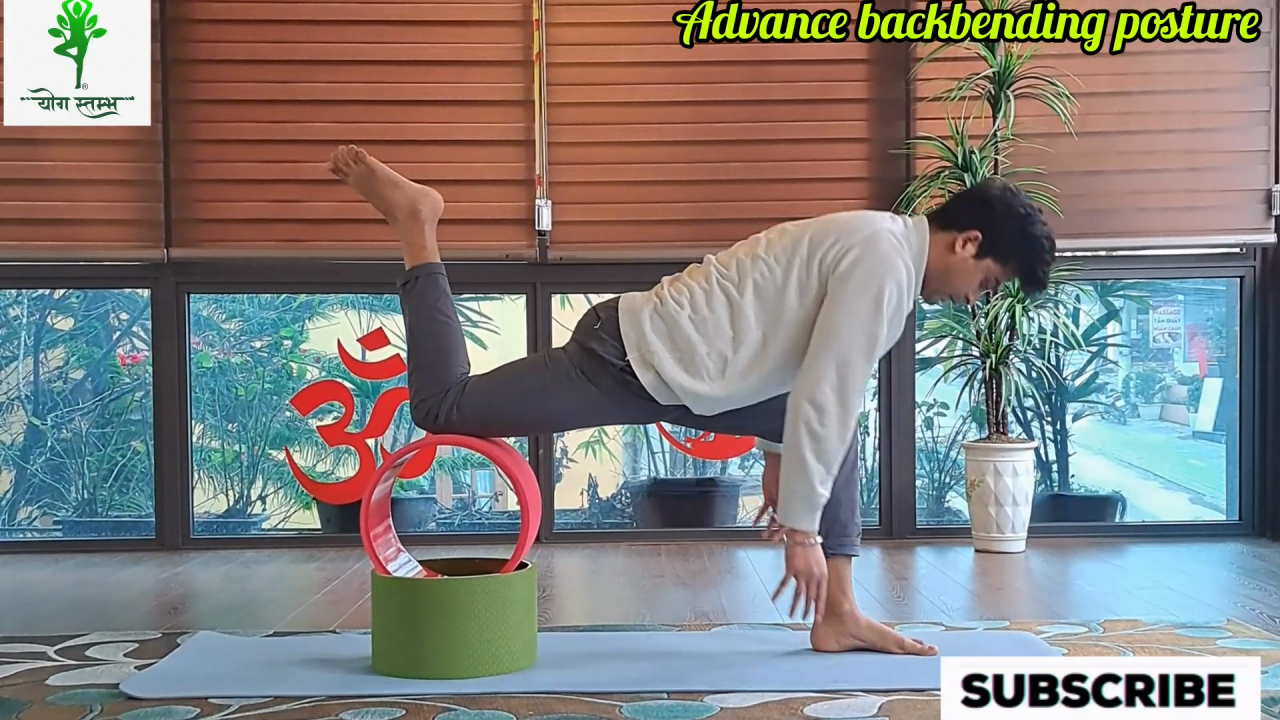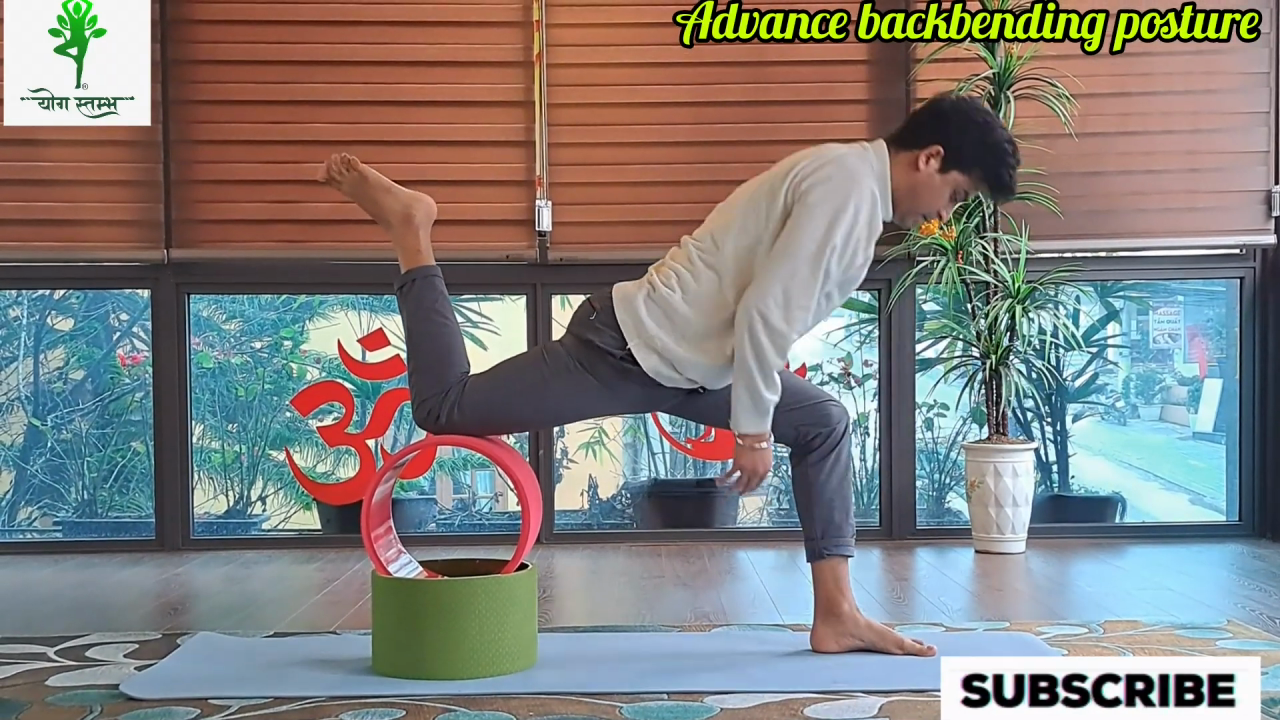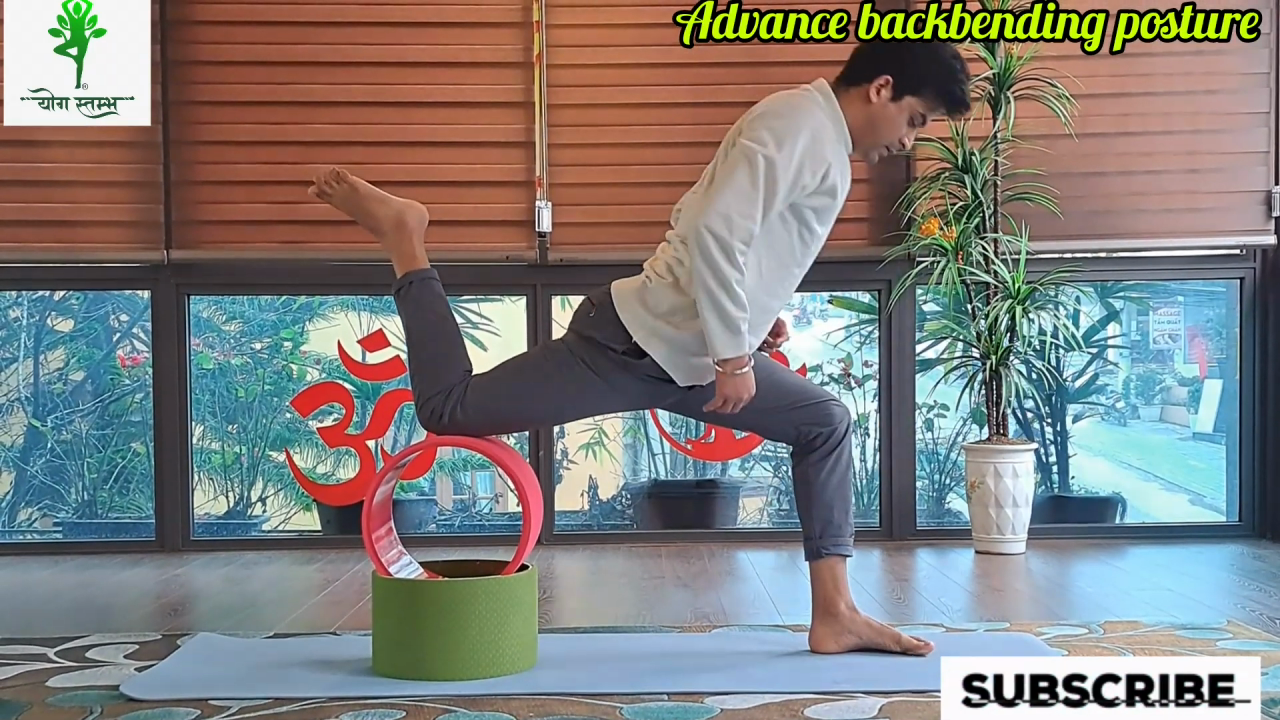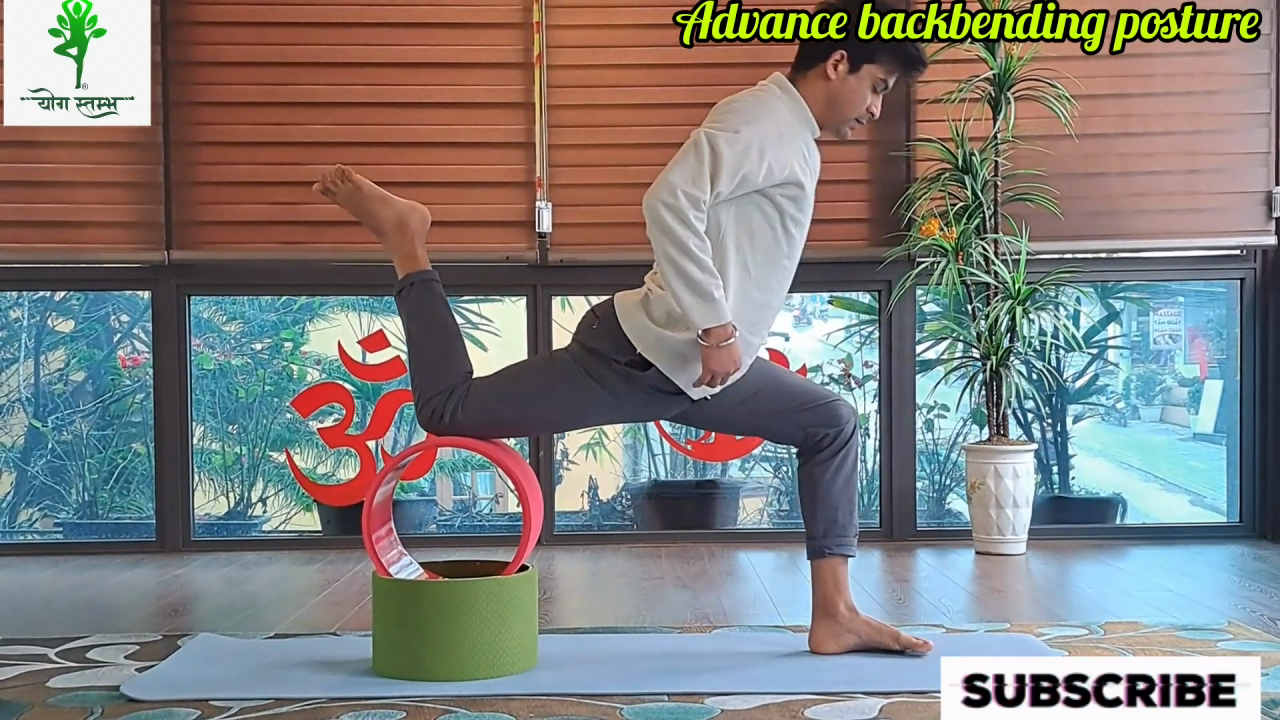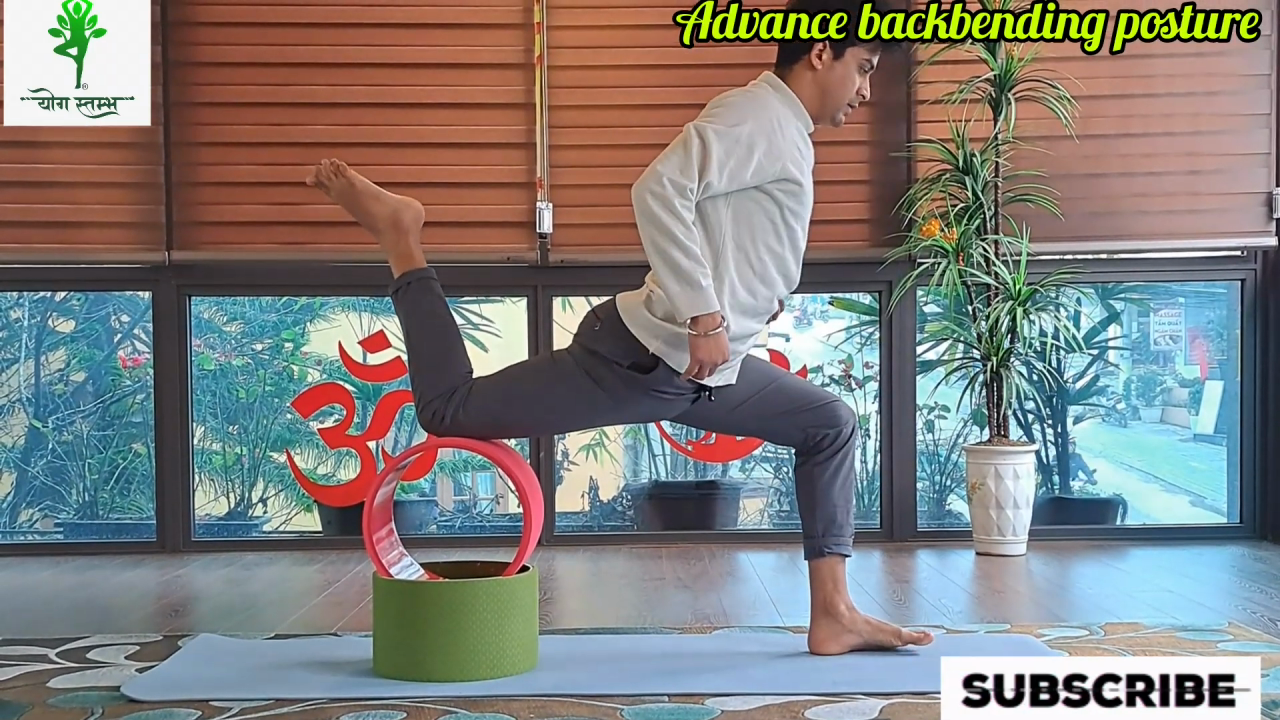
dt=0.2s
person 1, frame 1
left shoulder: (882, 243)
right shoulder: (885, 265)
left elbow: (812, 390)
right elbow: (825, 403)
left wrist: (779, 456)
right wrist: (801, 530)
left hip: (667, 356)
right hip: (633, 360)
left knee: (827, 425)
right knee: (443, 406)
left ankle: (839, 615)
right ankle: (416, 223)
person 1, frame 2
left shoulder: (847, 175)
right shoulder: (850, 188)
right elbow: (768, 313)
left wrist: (757, 409)
right wrist: (753, 428)
left hip: (677, 354)
right hip: (628, 347)
left knee: (825, 423)
right knee: (445, 408)
left ankle: (836, 614)
right ankle: (409, 229)
person 1, frame 3
left shoulder: (816, 132)
right shoulder: (802, 124)
right elbow: (717, 232)
left wrist: (752, 319)
right wrist: (731, 357)
left hip: (687, 350)
right hip: (634, 341)
left knee: (824, 422)
right knee: (449, 408)
left ankle: (834, 614)
right ankle: (402, 236)
person 1, frame 4
left shoulder: (788, 128)
right shoulder: (764, 116)
right elbow: (669, 202)
right wrist: (715, 326)
left hip: (697, 360)
right hip: (639, 353)
left knee: (832, 424)
right knee: (447, 410)
left ankle: (834, 613)
right ankle: (404, 238)
person 1, frame 5
left shoulder: (783, 129)
right shoulder: (759, 114)
right elbow: (659, 191)
left wrist: (753, 297)
right wrist: (705, 317)
left hip: (699, 364)
right hip: (643, 354)
left knee: (831, 425)
right knee: (448, 411)
left ankle: (832, 614)
right ankle: (399, 236)
